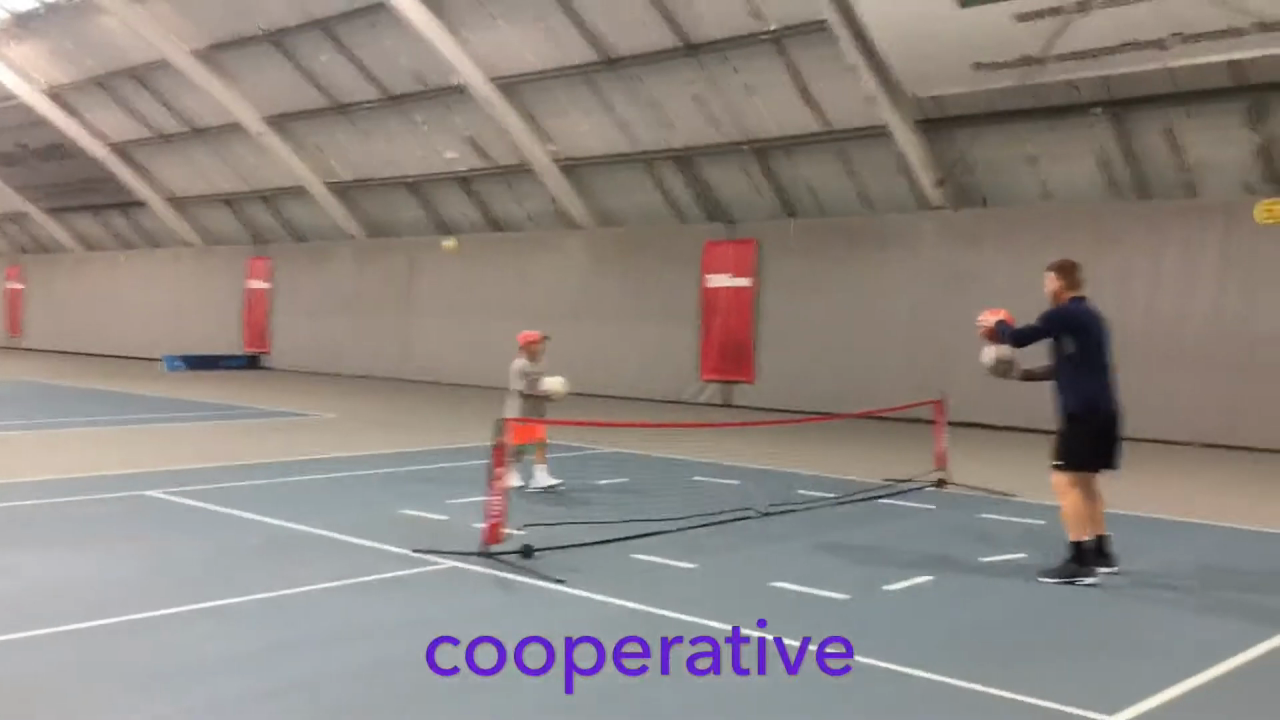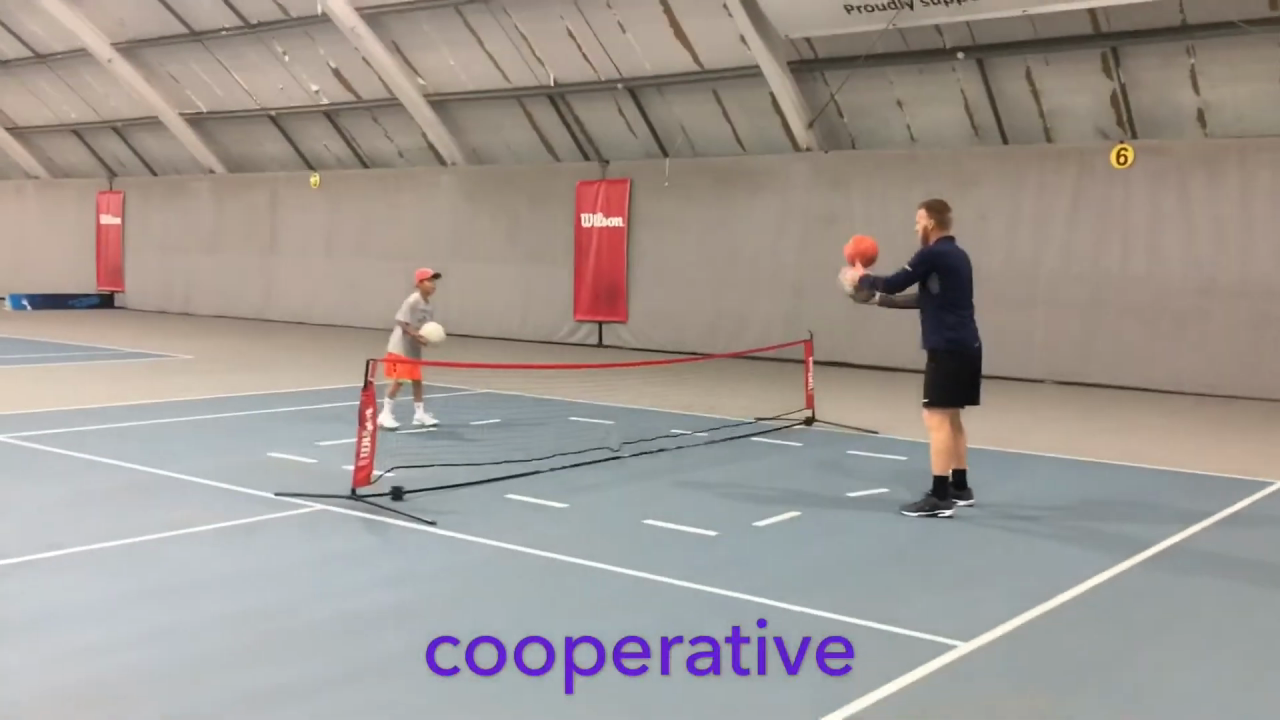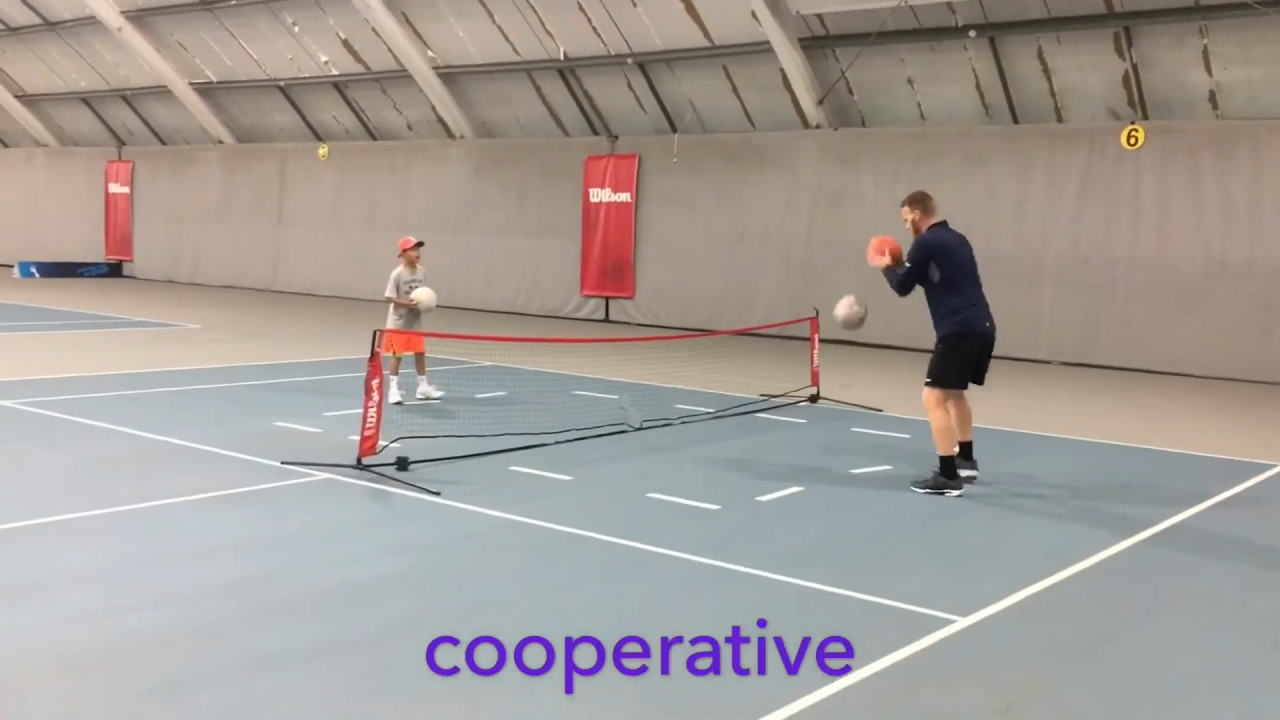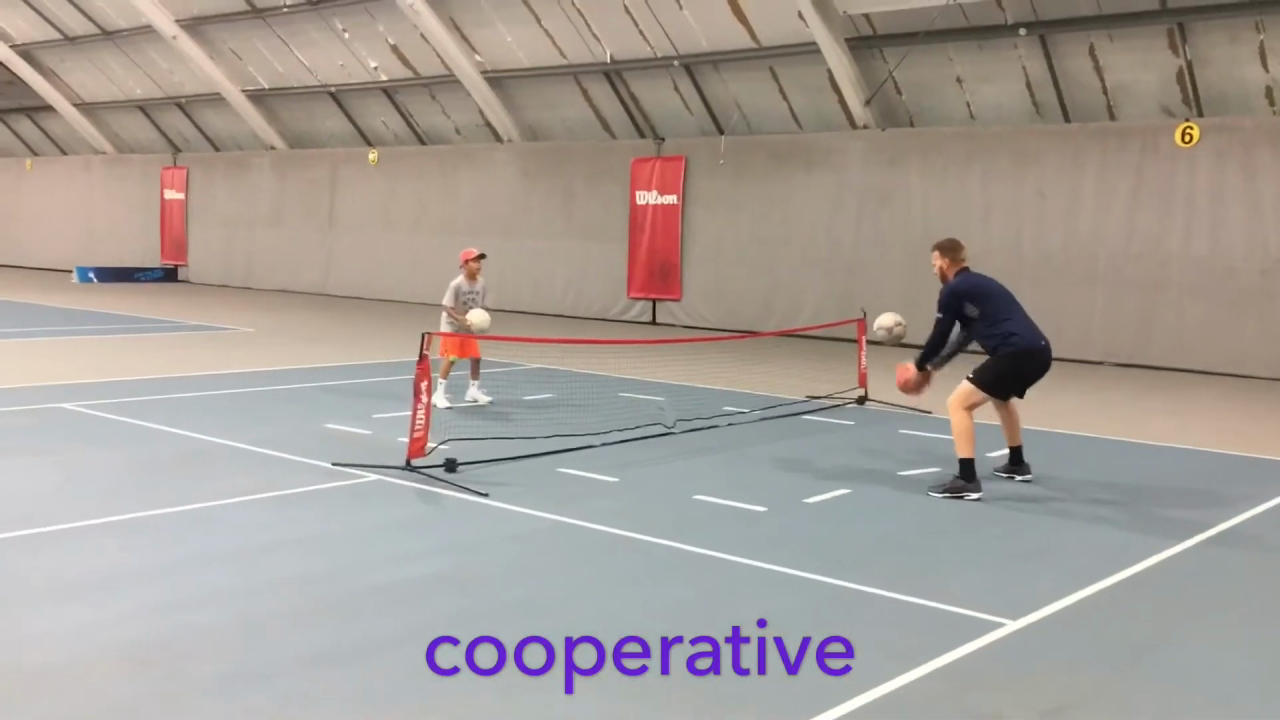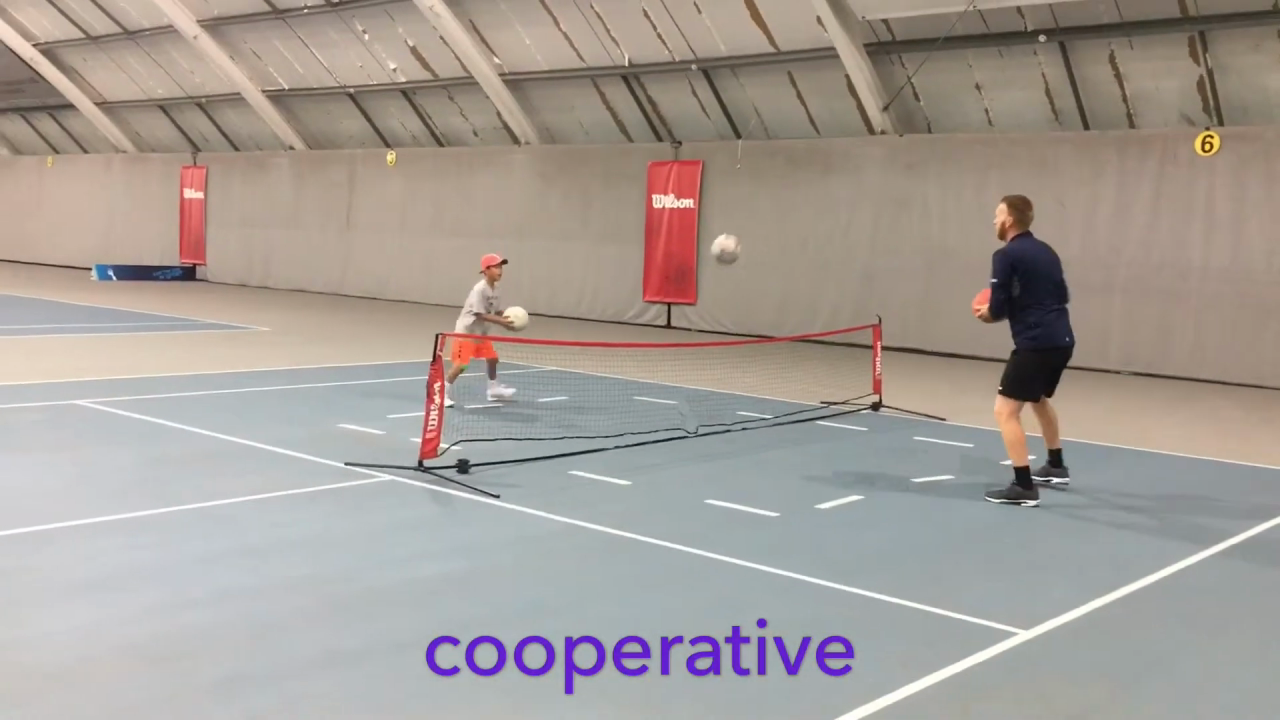
dt=0.7s
person 1, frame 1
left shoulder: (1065, 314)
right shoulder: (1089, 317)
left elbow: (1019, 338)
left wrist: (995, 325)
right wrist: (1022, 374)
left hip: (1084, 412)
right hip: (1101, 410)
left knee: (1065, 481)
right knee: (1085, 481)
left ankle: (1080, 563)
right ankle: (1101, 553)
person 1, frame 2
left shoulder: (933, 255)
right shoulder: (956, 256)
left elbow: (894, 282)
right elbow: (926, 298)
left wrist: (861, 279)
right wrist: (878, 298)
left hip: (948, 349)
right hip: (965, 347)
left knee: (936, 419)
right knee: (951, 418)
left ankle: (939, 497)
right ankle: (960, 487)
person 1, frame 3
left shoulder: (925, 244)
right shoulder: (956, 239)
left elbow: (903, 286)
left wrist: (886, 267)
right wrist: (901, 266)
left hip: (959, 332)
right hip: (982, 329)
left knee: (934, 400)
right knee: (954, 393)
left ankle: (947, 476)
right ankle: (965, 458)
person 1, frame 4
left shoulder: (953, 290)
right shoulder: (978, 284)
left elbow: (939, 337)
right elbow: (965, 335)
left wrist: (920, 368)
right wrist: (933, 365)
left hip: (1017, 354)
right hip: (1039, 352)
left knee: (958, 404)
right knee: (1000, 396)
left ankle: (966, 479)
right ankle: (1017, 464)
person 1, frame 5
left shoulder: (1006, 255)
right shoulder: (1046, 251)
left elbow: (999, 304)
left wrist: (990, 312)
left hip: (1035, 345)
right hip: (1061, 341)
left knee: (1005, 411)
right knee: (1040, 401)
left ankle: (1024, 486)
right ankle: (1056, 464)
